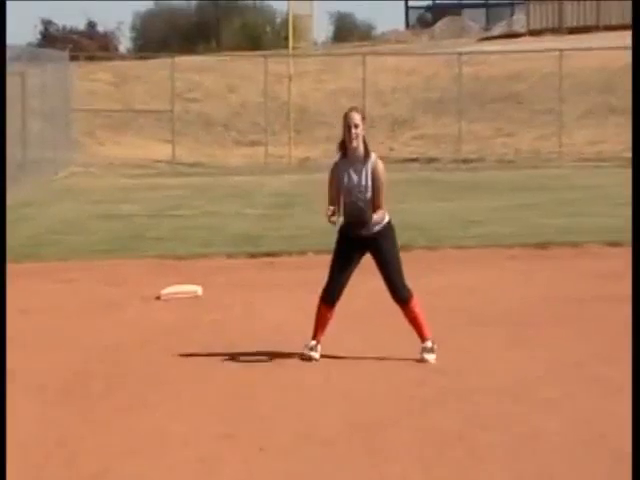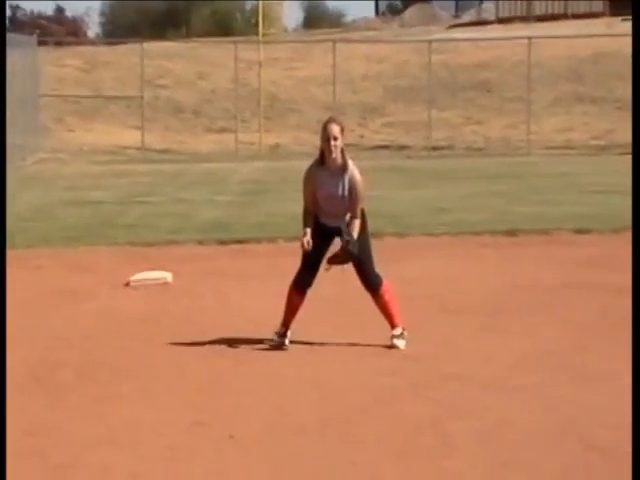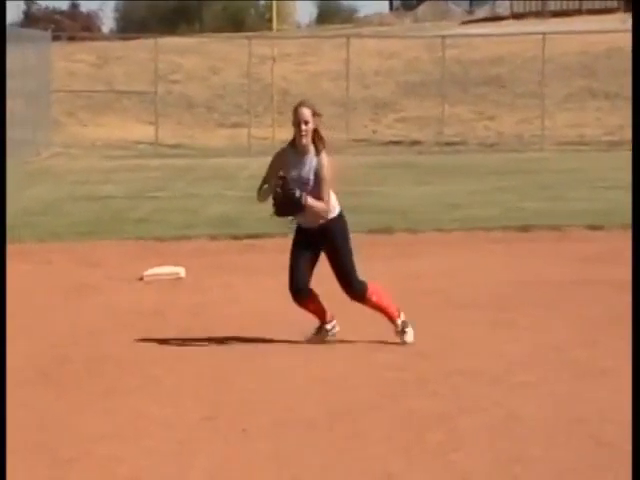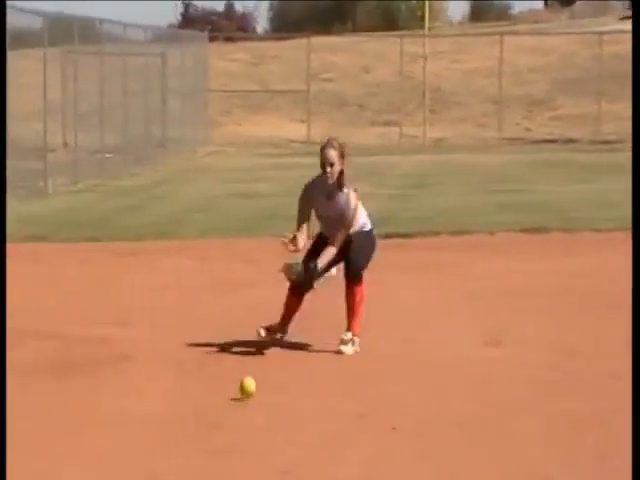
dt=0.5s
person 1, frame 1
left shoulder: (375, 166)
right shoulder: (337, 169)
left elbow: (382, 211)
right elbow: (334, 207)
left wrist: (368, 221)
right wrist: (332, 214)
left hip: (379, 231)
right hip: (350, 233)
left knee: (398, 289)
right knee: (333, 287)
left ankle: (427, 341)
right ankle: (315, 341)
person 1, frame 2
left shoulder: (353, 174)
right shoulder: (313, 173)
left elbow: (356, 216)
right elbow: (309, 208)
left wrist: (352, 239)
right wrist: (307, 232)
left hip: (349, 223)
right hip: (323, 223)
left knee: (369, 276)
right knee: (305, 275)
left ankle: (398, 329)
right ankle: (284, 329)
person 1, frame 3
left shoulder: (321, 161)
right shoulder: (283, 157)
left elbow: (324, 209)
right elbow: (260, 195)
left wrist: (302, 199)
right wrist: (271, 189)
left hip: (330, 225)
right hip: (306, 228)
left knee: (352, 287)
right knee: (298, 289)
left ankle: (397, 318)
right ankle: (327, 321)
person 1, frame 4
left shoulder: (350, 197)
right shoulder: (311, 189)
left elbow: (335, 245)
right elbow: (302, 224)
left wrist: (316, 267)
right wrist: (298, 239)
left hip: (359, 237)
right hip: (328, 237)
left knee: (353, 268)
right knee: (300, 281)
left ankle: (352, 335)
right ankle: (282, 326)
